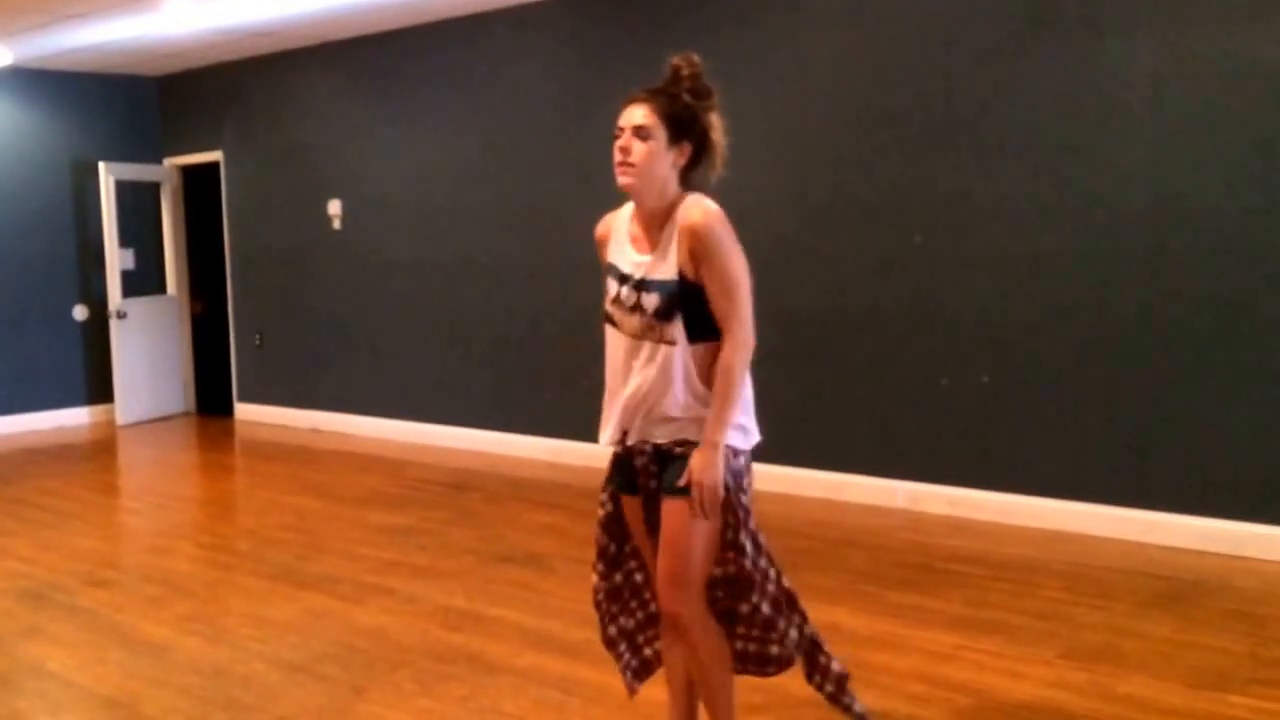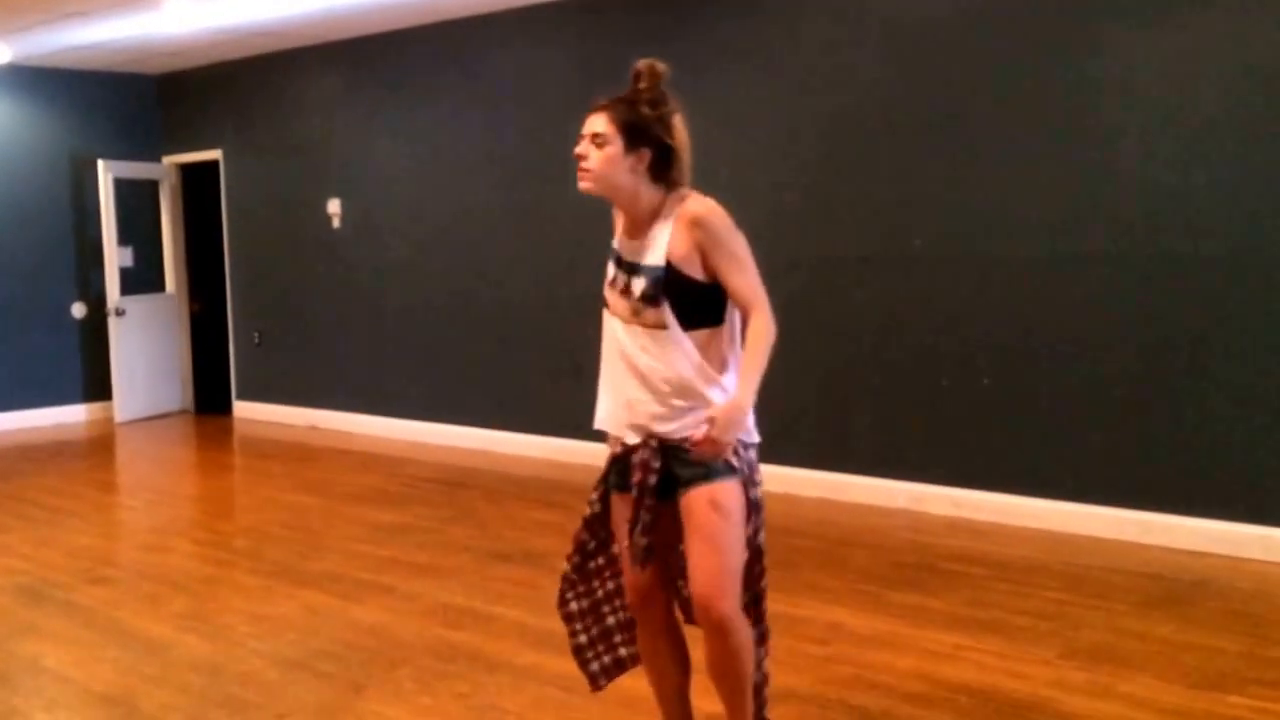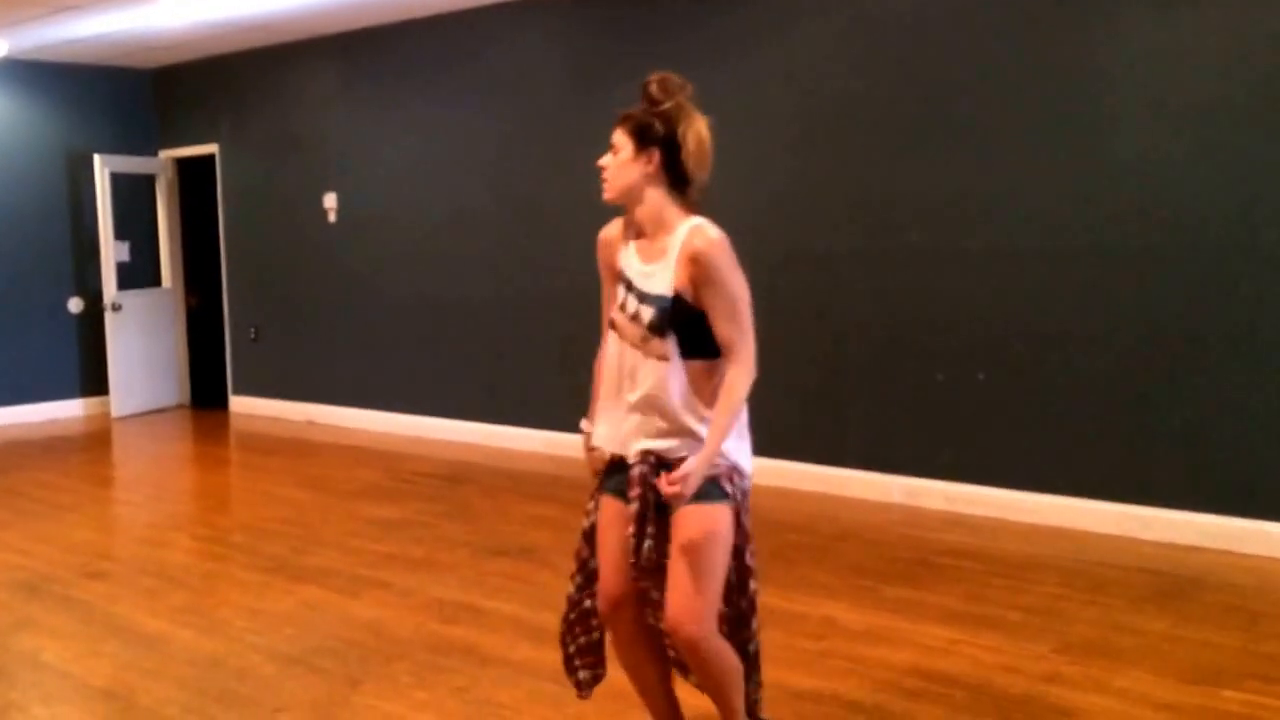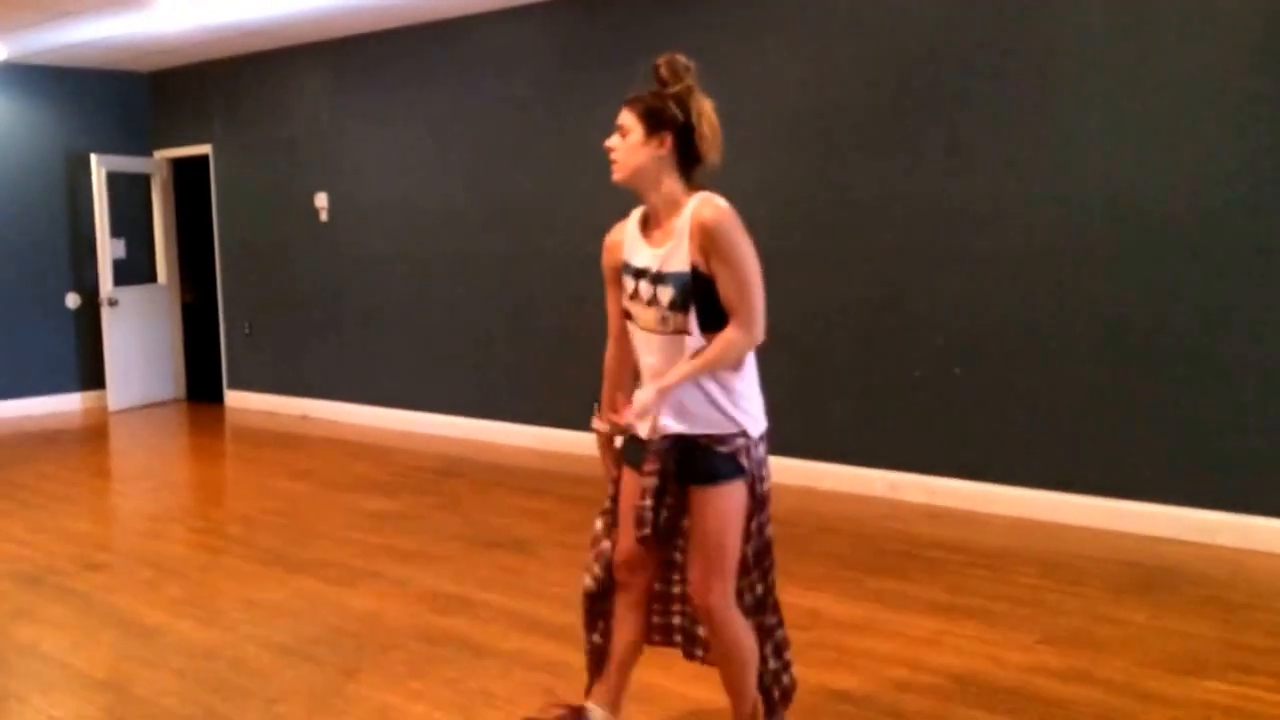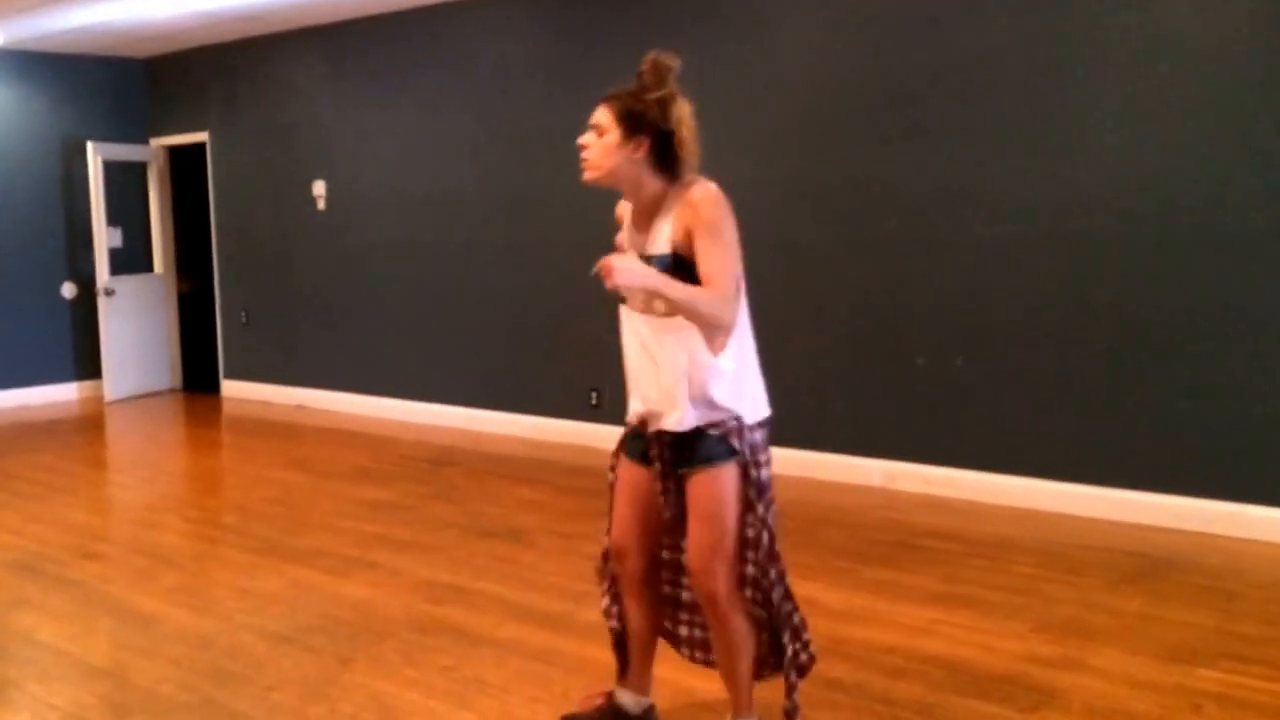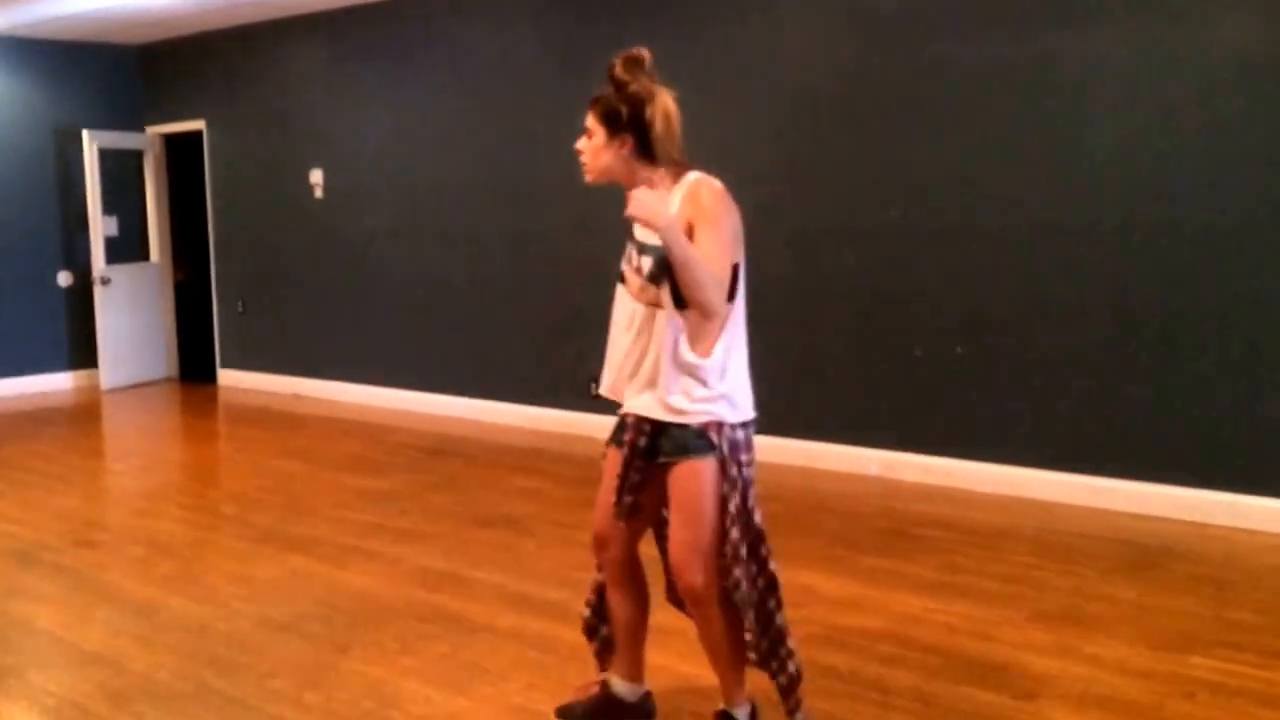
dt=0.3s
person 1, frame 1
left shoulder: (701, 222)
right shoulder: (608, 231)
left elbow: (739, 336)
left wrist: (713, 445)
left hip: (699, 441)
right hip: (633, 440)
left knee: (684, 603)
right knee: (659, 603)
person 1, frame 2
left shoulder: (697, 217)
right shoulder: (623, 218)
left elbow: (760, 315)
left wrist: (740, 403)
left hip: (706, 440)
right hip: (636, 439)
left knee: (715, 602)
right knee: (639, 596)
person 1, frame 3
left shoulder: (702, 245)
right shoulder: (613, 241)
left elbow: (742, 358)
left wrist: (710, 453)
right wrist: (597, 424)
left hip: (698, 458)
right hip: (629, 453)
left knee: (687, 623)
right knee: (612, 603)
person 1, frame 4
left shoulder: (711, 219)
right shoulder: (619, 237)
left elbow: (749, 328)
left wrist: (669, 386)
right wrist: (612, 414)
left hip: (719, 431)
right hip: (649, 429)
left knee: (712, 593)
right knee: (628, 566)
person 1, frame 5
left shoulder: (700, 201)
right shoulder: (624, 219)
left elbow: (720, 313)
left wrist: (648, 280)
left hip: (717, 418)
right hip: (653, 416)
left knee: (712, 580)
right knee: (626, 556)
person 1, frame 6
left shoulder: (701, 195)
right shoulder: (644, 200)
left elbow: (707, 298)
left wrist: (663, 225)
left hip: (705, 416)
right hip: (643, 408)
left knee: (698, 573)
right knee: (610, 543)
